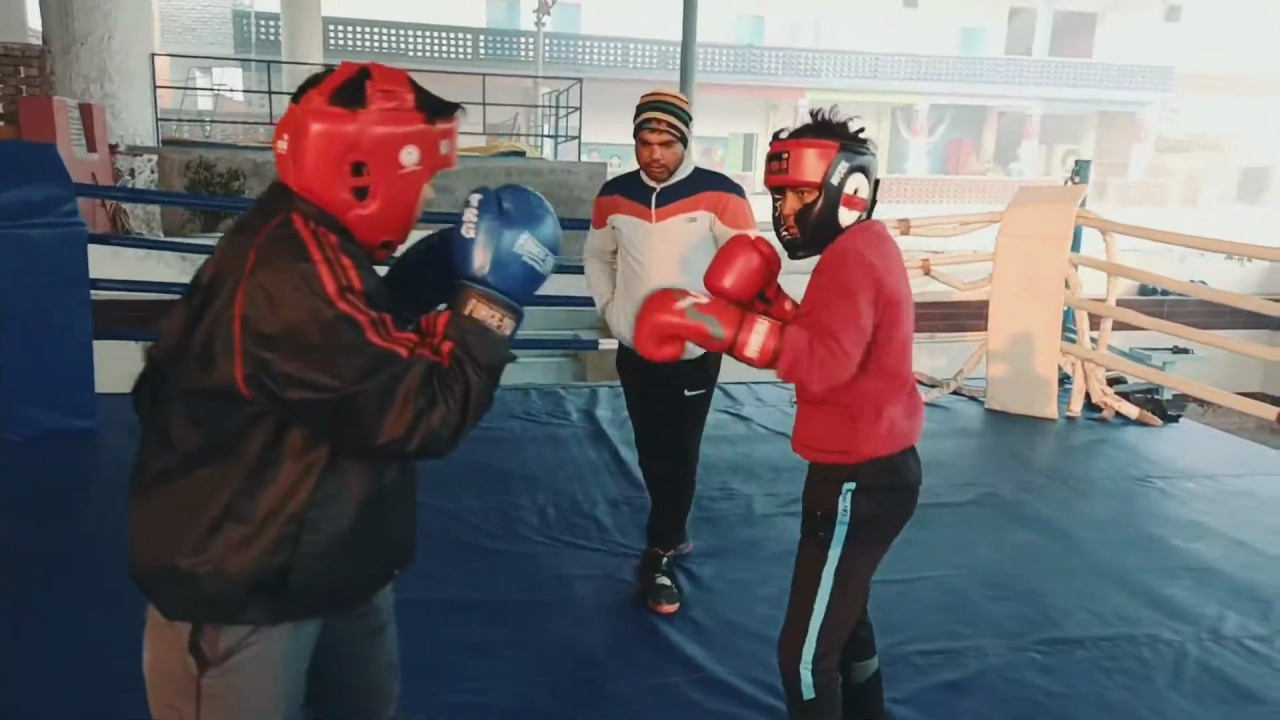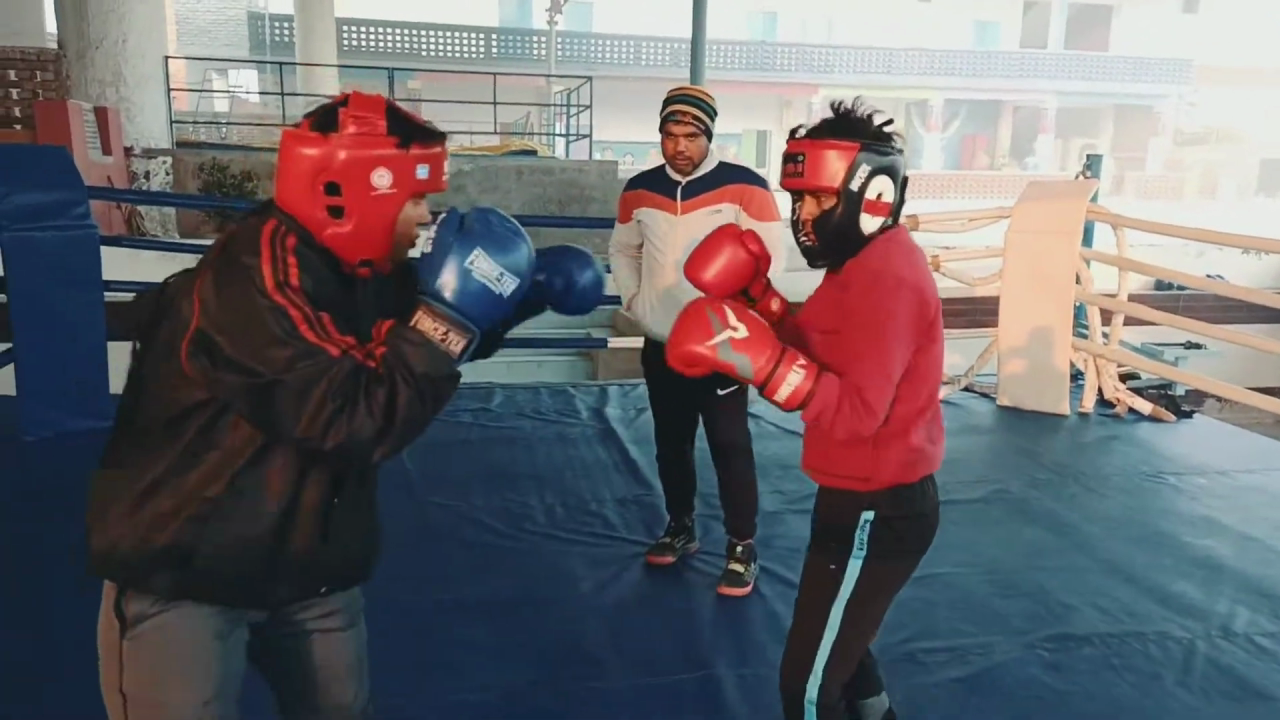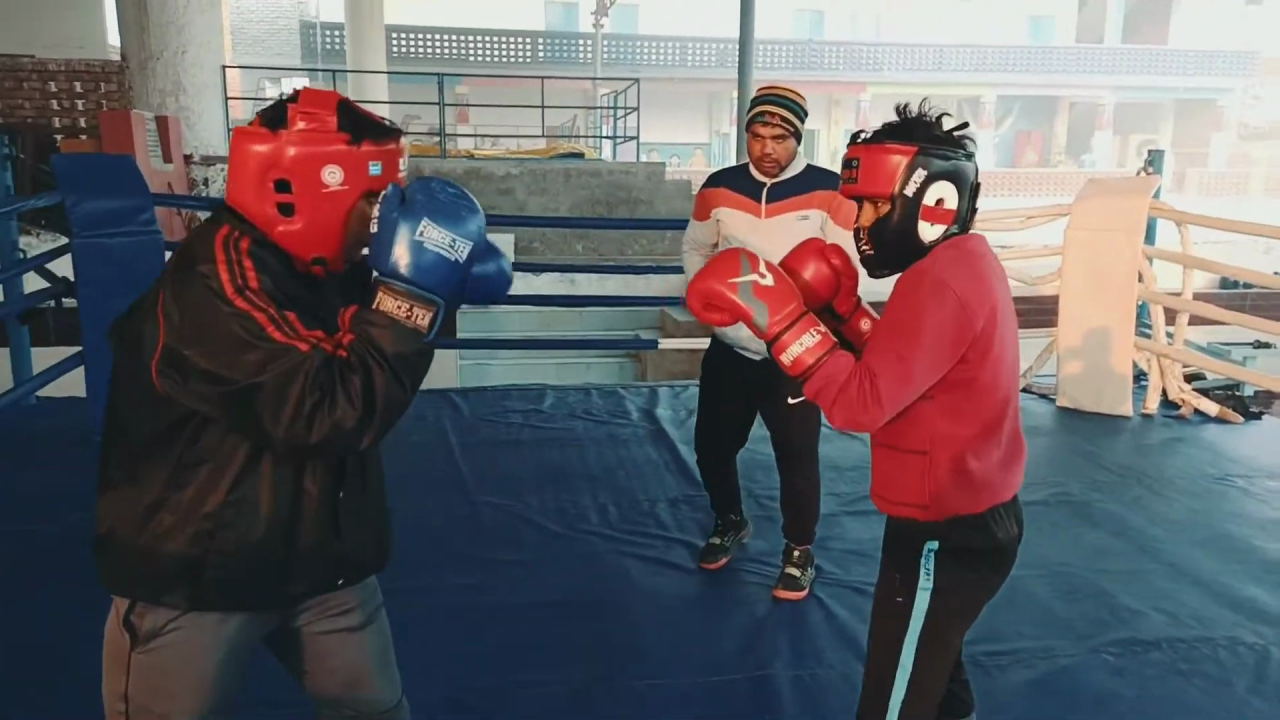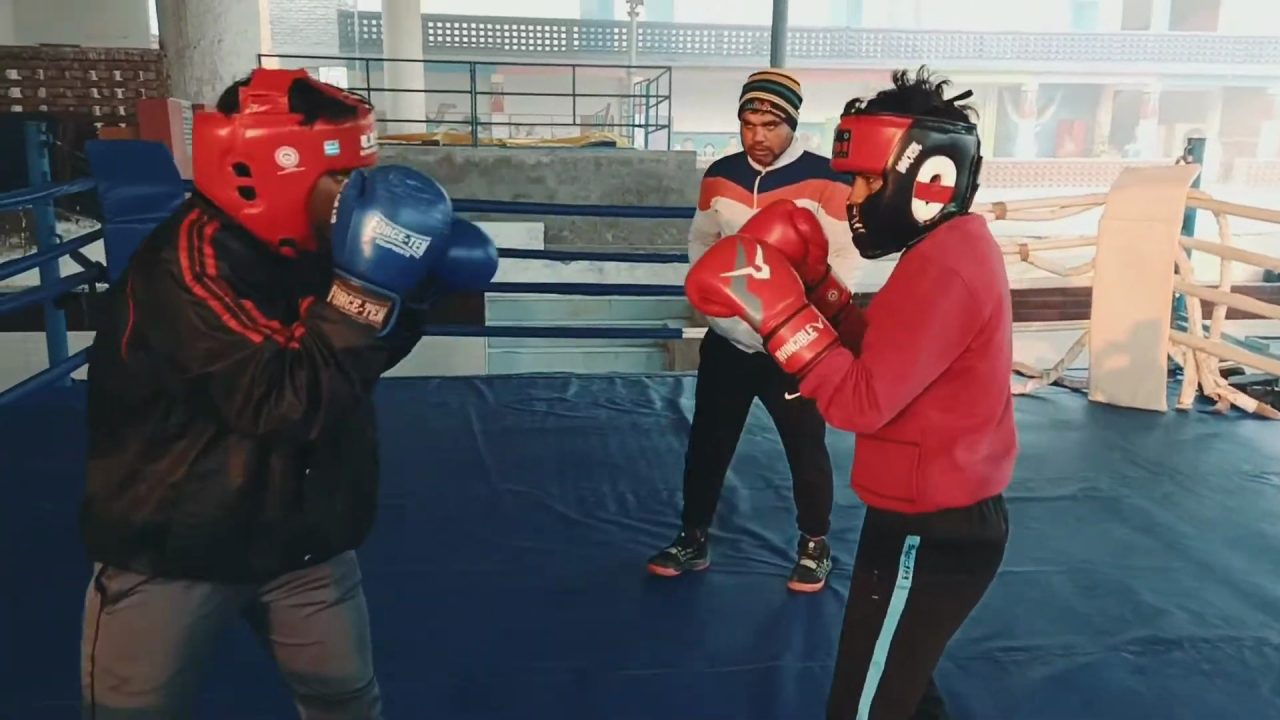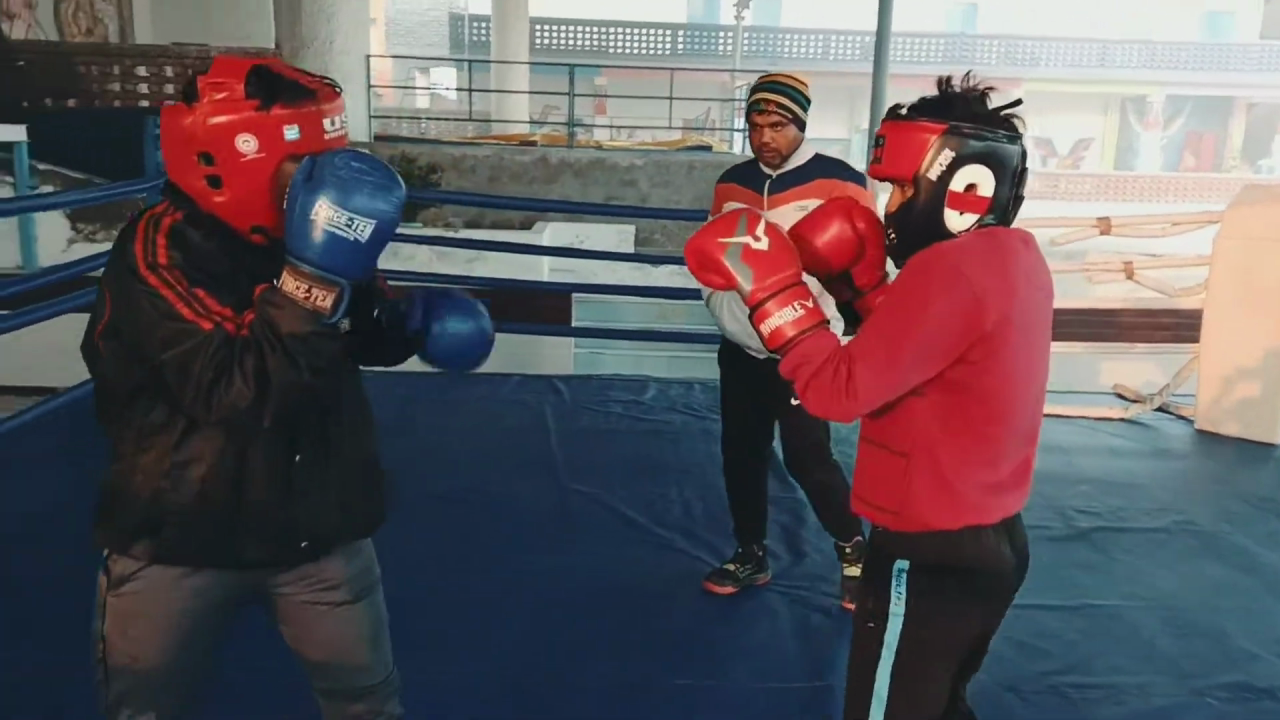
dt=0.4s
person 1, frame 1
left shoulder: (308, 244)
right shoulder: (295, 272)
left elbow: (365, 354)
right elbow: (420, 412)
left wrist: (432, 284)
right wrist: (489, 294)
left hip: (338, 567)
person 1, frame 2
left shoulder: (355, 265)
right shoulder: (261, 272)
left elbow: (409, 335)
right elbow: (343, 418)
left wrist: (532, 289)
right wrist: (450, 315)
left hip: (312, 563)
right hip: (184, 571)
person 1, frame 3
left shoulder: (322, 262)
right shoulder: (219, 281)
left elbow: (358, 353)
right elbow: (333, 412)
left wrist: (436, 289)
right wrist: (409, 292)
left hip: (320, 559)
right hip: (191, 576)
person 1, frame 4
left shoulder: (309, 244)
right shoulder: (191, 264)
left elbow: (380, 337)
right elbow: (285, 405)
left wrist: (420, 273)
right wrist: (365, 283)
left hip: (302, 536)
right hip: (168, 551)
person 1, frame 5
left shoulder: (308, 229)
right shoulder: (162, 252)
left elbow: (358, 338)
right elbow: (243, 392)
left wrist: (414, 320)
right wrist: (317, 272)
left hip: (315, 524)
right hip: (177, 536)
person 2, frame 1
left shoulder: (854, 259)
right shoulder: (855, 251)
left elbow: (825, 360)
right elbow: (811, 341)
left wrist: (726, 324)
right wrist: (767, 300)
left hip: (858, 480)
right hip: (872, 470)
left knee: (805, 651)
right knee: (839, 613)
person 2, frame 2
left shoulder: (888, 279)
right shoulder: (865, 262)
left elbow: (853, 410)
right elbow: (821, 347)
left wrist: (757, 358)
right wrist: (756, 301)
left hip: (875, 510)
right hip: (874, 498)
right knee: (840, 644)
person 2, frame 3
left shoulder: (939, 285)
right shoulder: (962, 267)
left elbow: (862, 404)
right elbow: (898, 370)
left wrist: (781, 318)
right wrist: (847, 317)
left hip: (944, 536)
right hip: (974, 518)
right knee: (929, 664)
person 2, frame 4
left shoulder: (941, 270)
right shoulder: (961, 246)
left elbow: (862, 401)
right elbow: (888, 354)
left wrist: (778, 310)
right wrist: (816, 287)
left hip: (929, 533)
right hip: (958, 517)
person 2, frame 5
left shoulder: (950, 271)
right shoulder: (1014, 259)
left elbow: (842, 390)
left wrist: (772, 285)
right wrist: (865, 283)
left hip: (932, 555)
right hip: (990, 540)
person 3, frame 1
left shoulder: (719, 194)
right shoulder: (614, 195)
right elbow: (598, 257)
right wrist: (610, 310)
left hip: (692, 355)
right hip: (633, 352)
left knee: (679, 456)
right knee: (651, 452)
left ankle: (657, 557)
right ankle: (672, 534)
person 3, frame 2
left shoulder: (744, 187)
right shoulder: (639, 190)
left elbow: (770, 256)
right elbow: (622, 252)
right wrist: (636, 304)
right hip: (660, 345)
left knee: (730, 446)
right knee: (671, 443)
left ankle: (742, 547)
right ankle: (680, 528)
person 3, frame 3
left shoulder: (829, 193)
right shoulder: (719, 188)
right elbow: (696, 250)
right hip: (728, 349)
left knee: (797, 457)
right knee: (712, 445)
left ankle: (799, 552)
right ankle: (729, 521)
person 3, frame 4
left shoulder: (825, 181)
right shoulder: (720, 176)
left elbow: (845, 258)
right elbow: (700, 241)
right hip: (725, 341)
left knee: (805, 450)
right knee: (706, 445)
left ankle: (814, 545)
right ankle: (693, 541)
person 3, frame 5
left shoulder: (837, 181)
right shoulder: (732, 183)
right wrist: (721, 305)
right hip: (742, 350)
left knee: (808, 457)
right knee: (740, 453)
left ankle: (851, 546)
right ankle: (751, 553)
